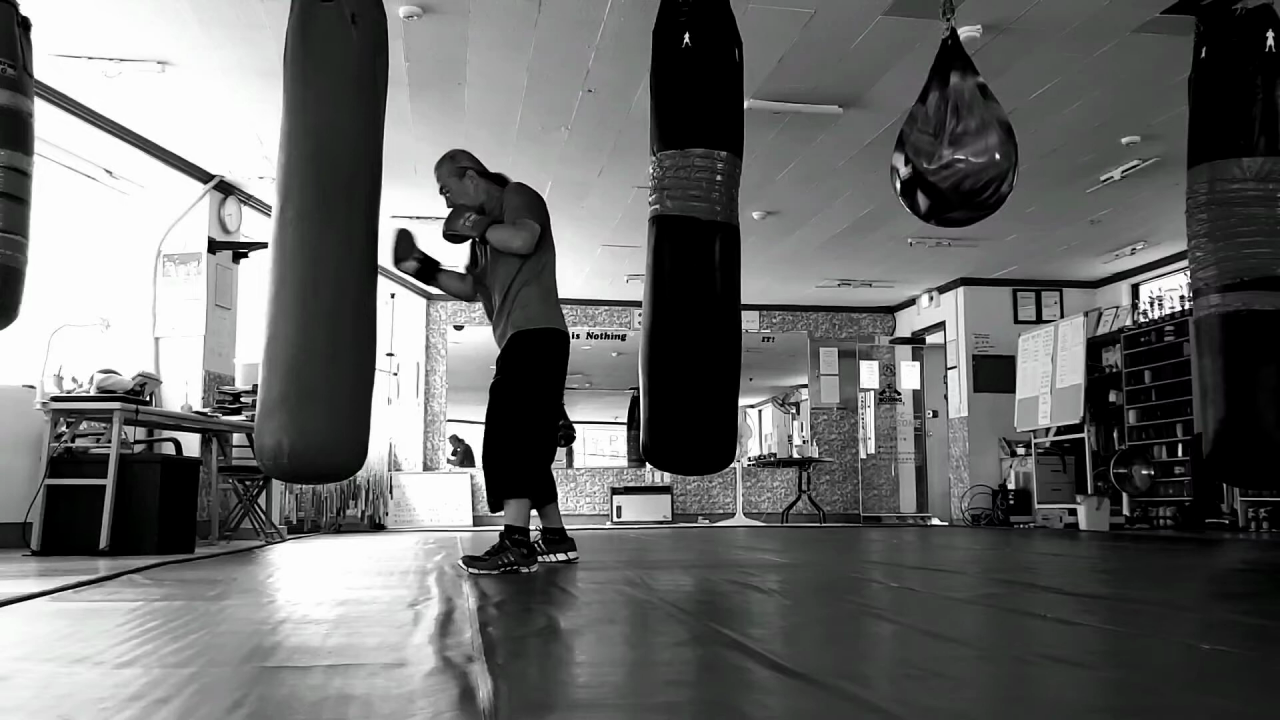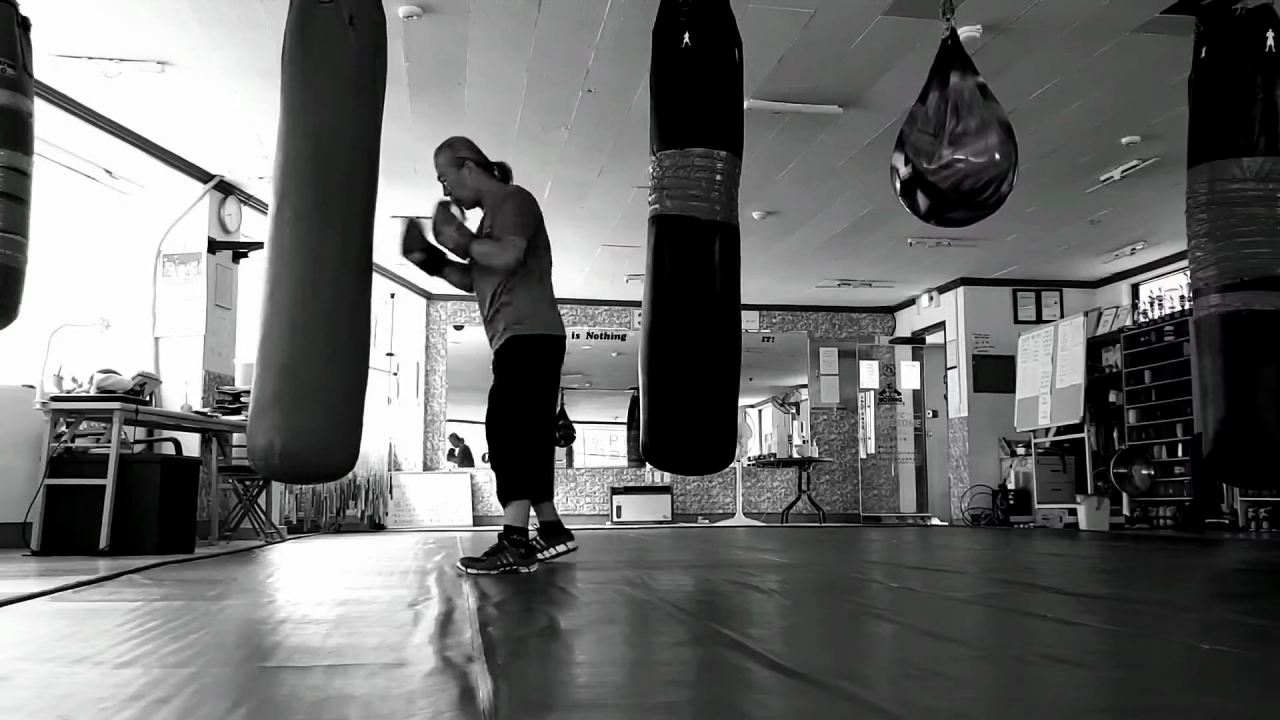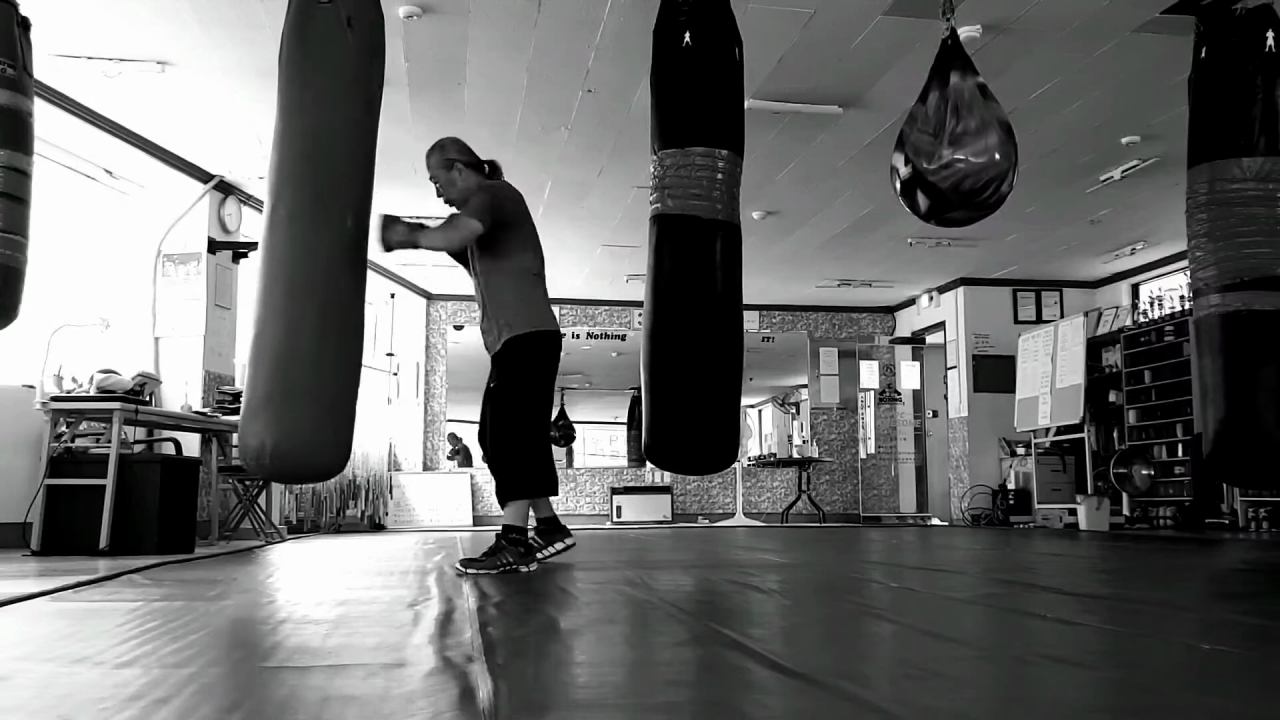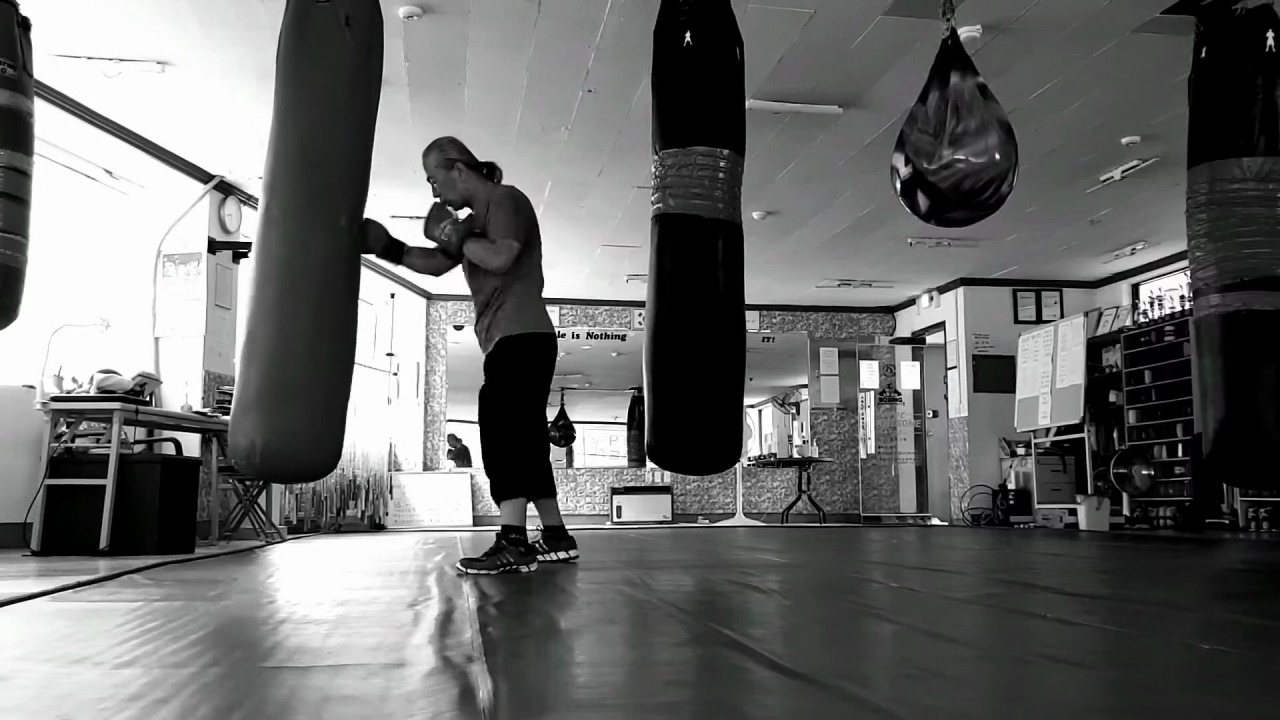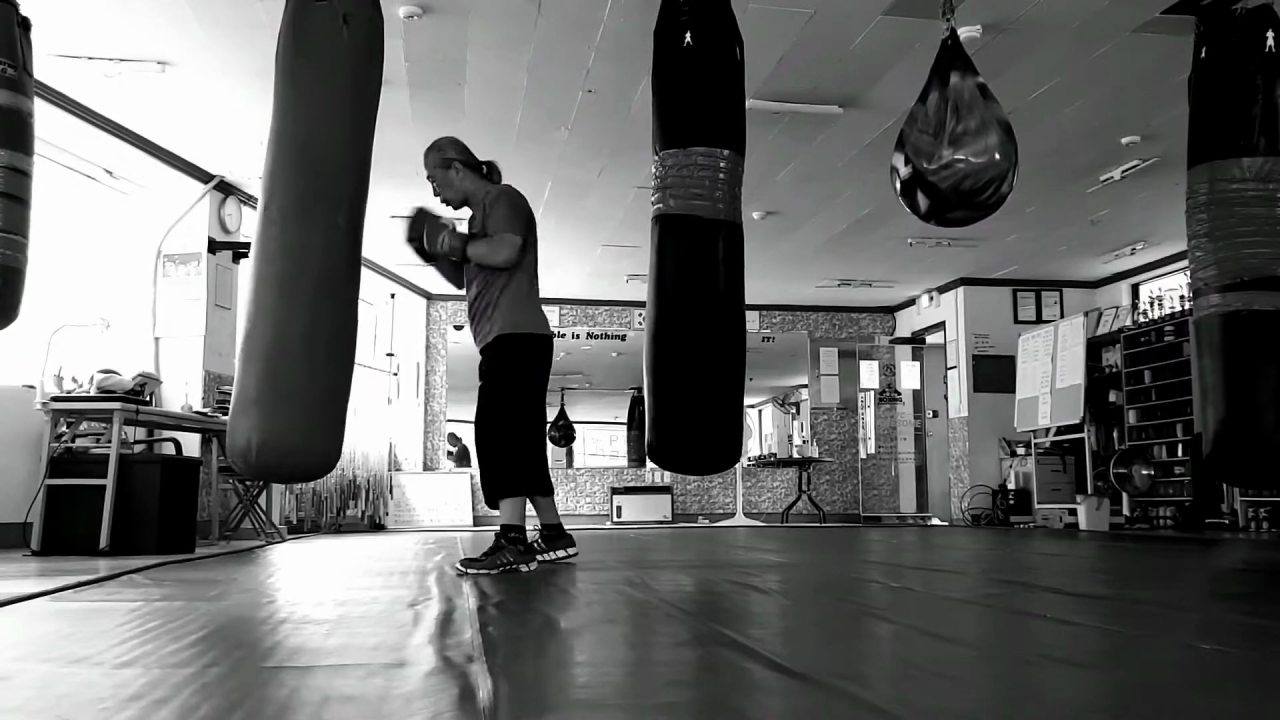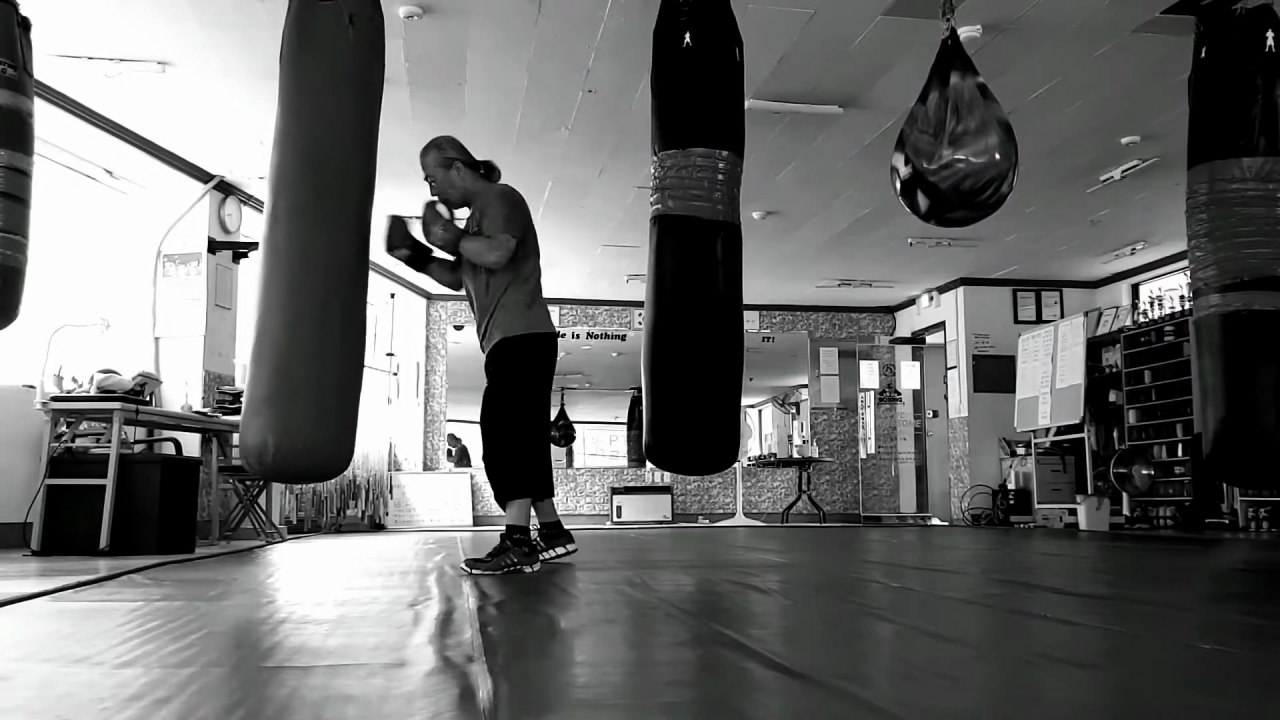
dt=0.4s
person 1, frame 1
left shoulder: (519, 197)
right shoulder: (487, 237)
left elbow: (526, 240)
right elbow: (473, 290)
left wrist: (476, 228)
right wrist: (420, 267)
left hip: (535, 335)
right hip: (522, 340)
left knee: (508, 437)
right knee: (529, 443)
left ankle: (515, 541)
right ankle: (554, 537)
person 1, frame 2
left shoulder: (513, 199)
right shoulder: (491, 217)
left elbow: (508, 259)
right elbow: (473, 281)
left wrist: (458, 239)
right wrist: (429, 259)
left hip: (531, 340)
right hip: (519, 343)
left knee: (512, 439)
right knee: (525, 440)
left ankle: (515, 543)
right ankle: (550, 531)
person 1, frame 3
left shoulder: (498, 195)
right shoulder: (483, 212)
left elbow: (455, 236)
right elbow: (481, 262)
left wrist: (406, 232)
left hip: (528, 337)
right hip: (519, 340)
left knee: (507, 434)
right knee: (520, 437)
left ankle: (513, 542)
right ankle: (549, 529)
person 1, frame 4
left shoulder: (507, 200)
right shoulder: (478, 217)
left elbow: (499, 259)
right elbow: (438, 263)
left wrist: (454, 238)
right wrist: (388, 246)
left hip: (520, 339)
right hip: (508, 343)
left knee: (506, 438)
right knee: (523, 443)
left ankle: (512, 543)
right ankle: (554, 536)
person 1, frame 5
left shoulder: (504, 199)
right shoulder: (482, 220)
left elbow: (505, 254)
right elbow: (462, 278)
left wrist: (455, 242)
right wrist: (434, 250)
left hip: (516, 338)
right hip: (508, 342)
left knee: (500, 434)
right knee: (519, 437)
left ankle: (512, 541)
right ankle: (553, 535)
person 1, frame 6
left shoulder: (500, 197)
right shoulder: (481, 210)
left elbow: (497, 254)
right elbow: (456, 279)
left wrist: (451, 239)
right wrist: (413, 253)
left hip: (523, 339)
right hip: (509, 343)
left knee: (508, 438)
right knee: (516, 439)
left ankle: (518, 541)
right ankle: (549, 532)
